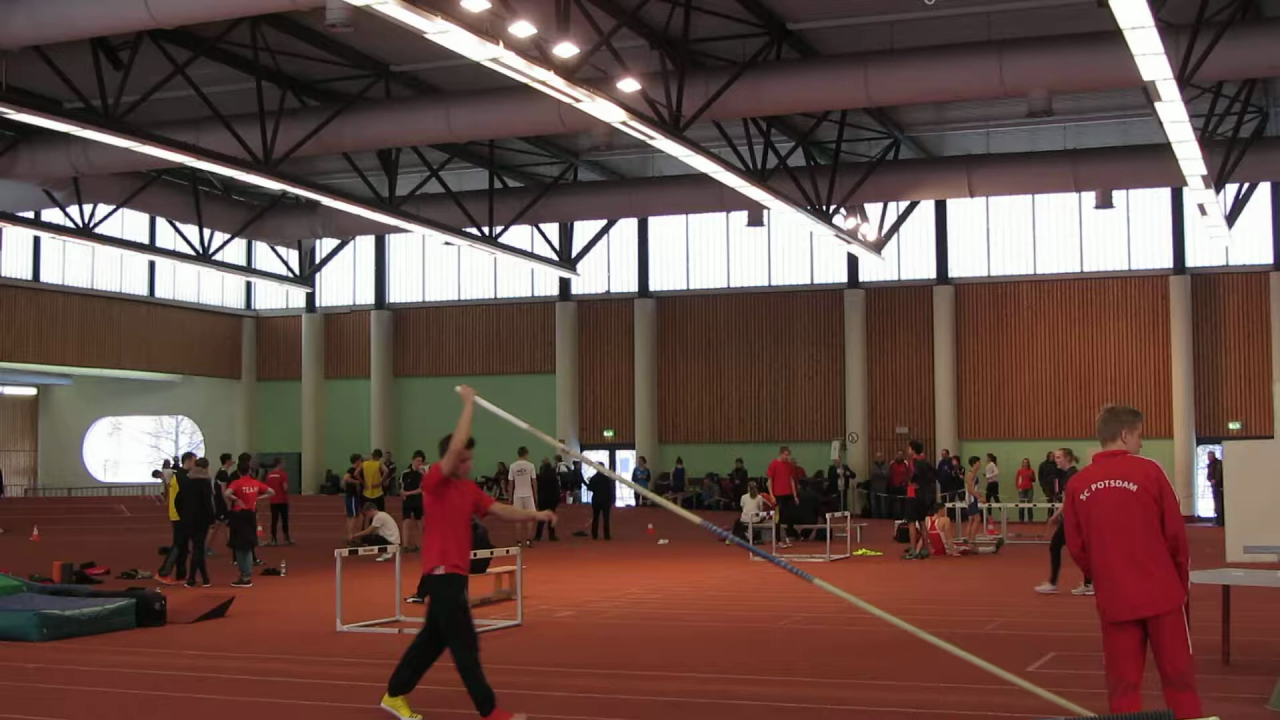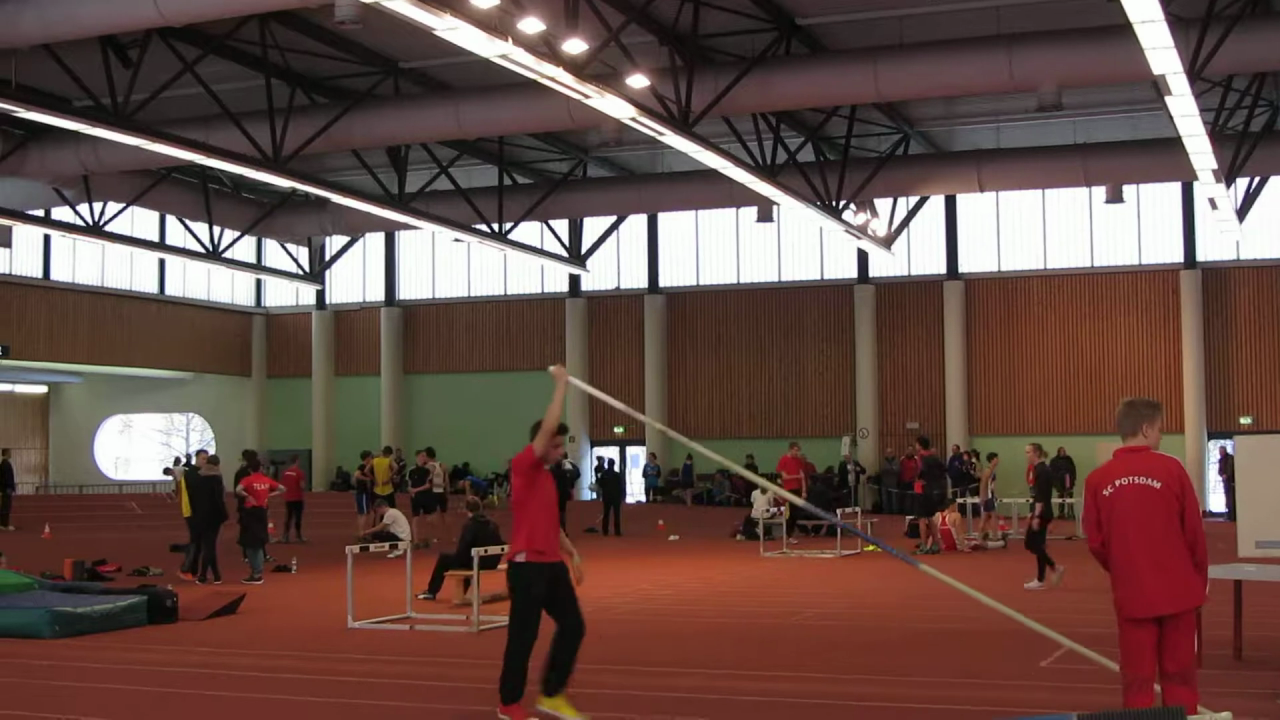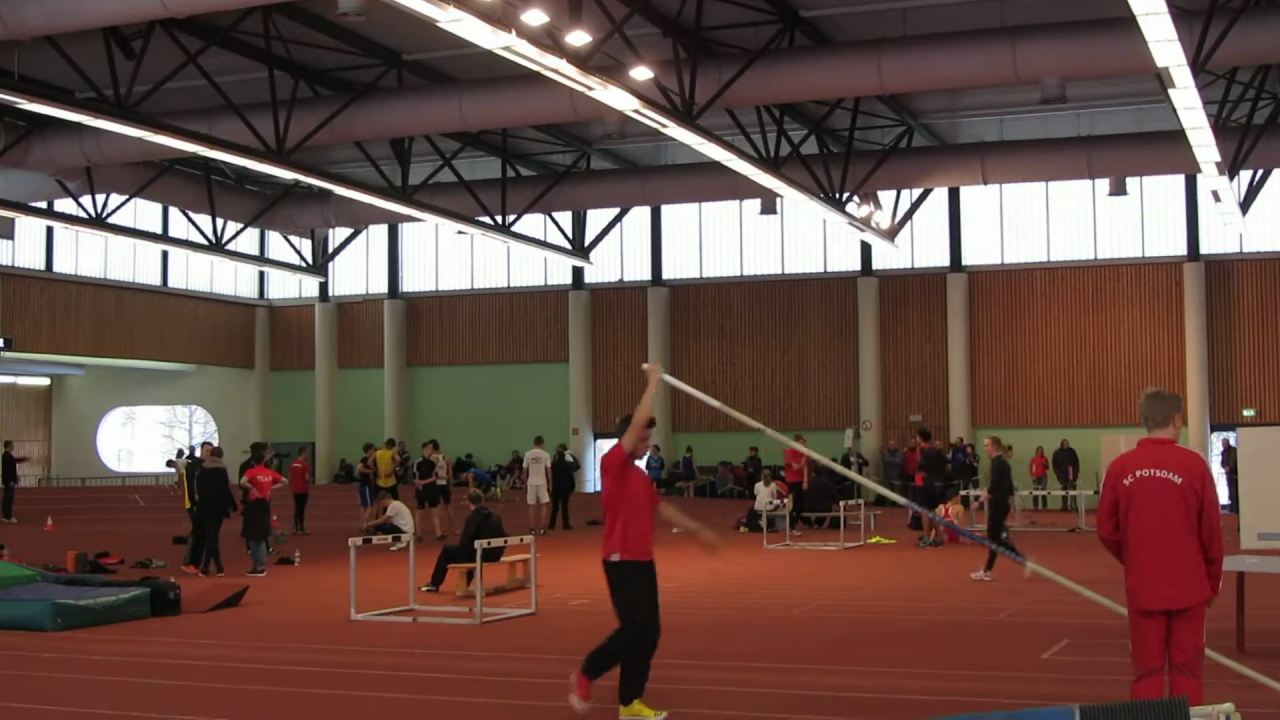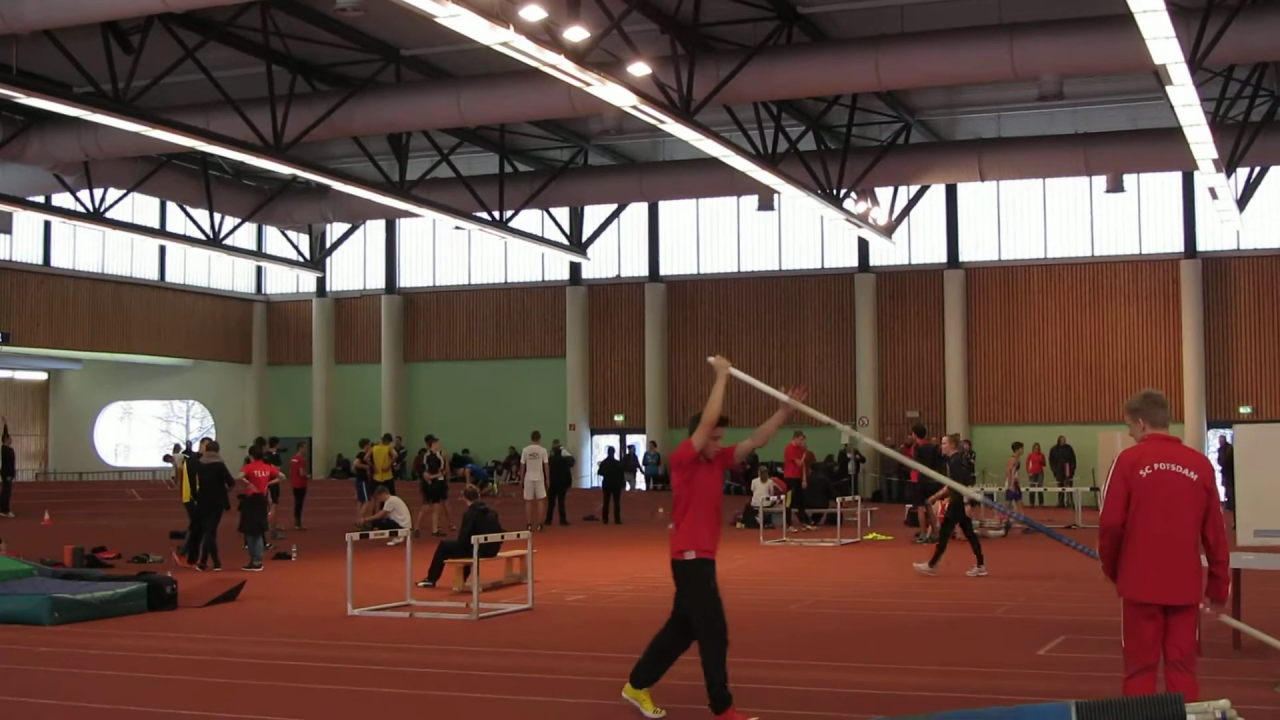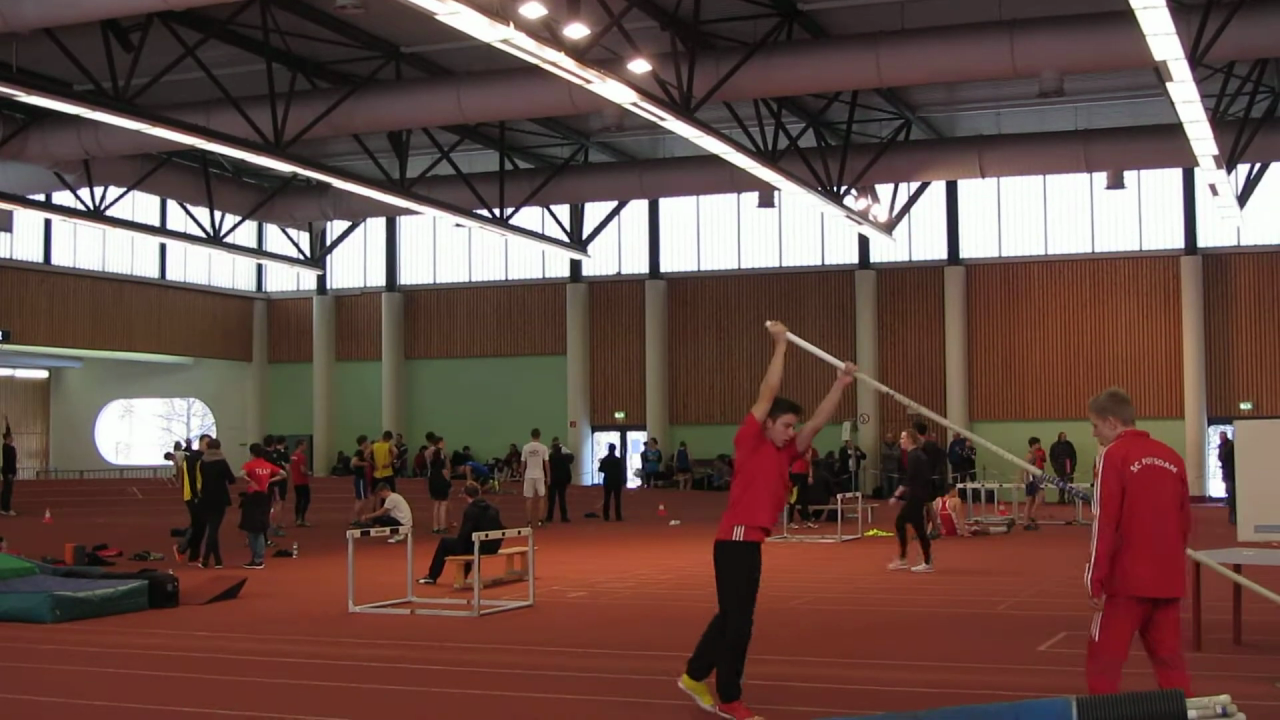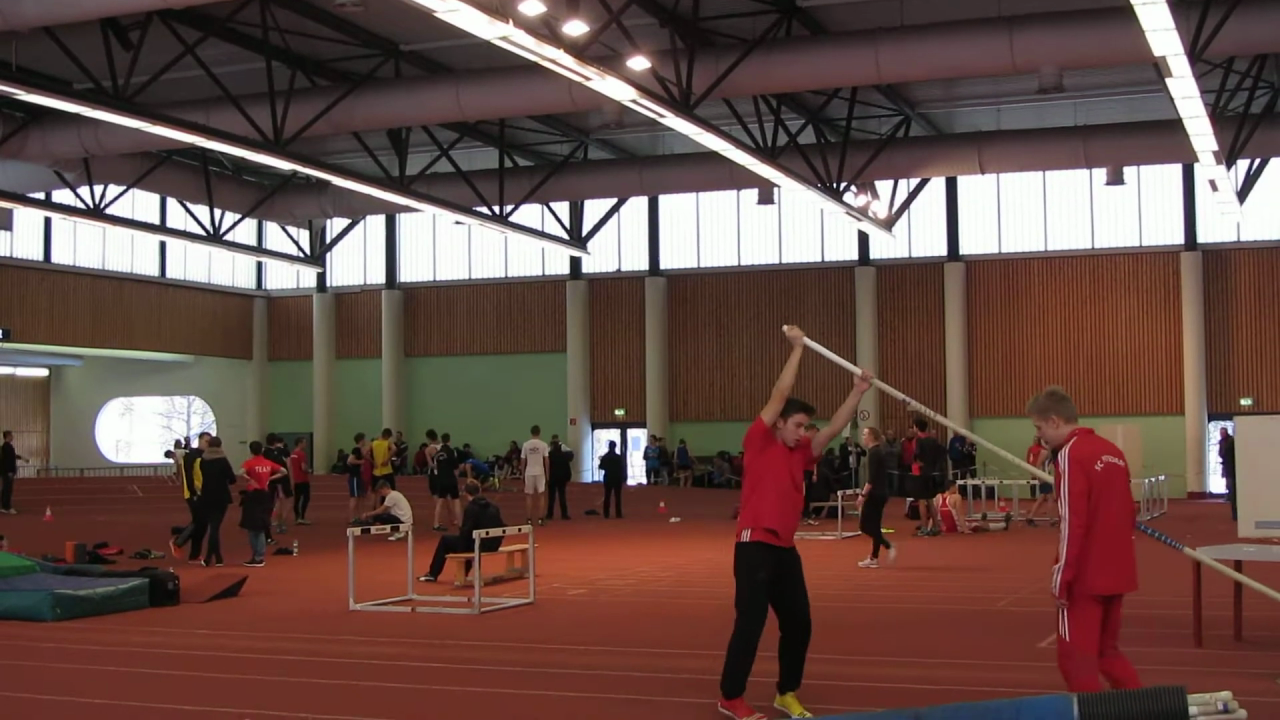
dt=0.4s
person 1, frame 1
left shoulder: (469, 488)
right shoulder: (434, 482)
left elbow: (500, 511)
right elbow: (455, 447)
left wrist: (536, 514)
right wrist: (468, 404)
left hip: (455, 574)
right hip: (441, 575)
left knee: (433, 641)
right knee: (465, 642)
person 1, frame 2
left shoulder: (549, 477)
right shoulder: (524, 468)
right elbow: (547, 427)
left wrist: (573, 554)
right wrist: (561, 384)
left hip: (552, 564)
right hip: (527, 564)
left knee: (573, 627)
right knee: (522, 636)
person 1, frame 3
left shoulder: (639, 474)
right shoulder: (612, 464)
left elbow: (662, 508)
right elbow: (638, 423)
left wrist: (699, 530)
right wrist: (652, 382)
left hip: (643, 562)
right hip: (620, 561)
left knee: (650, 632)
right knee: (636, 630)
right ankle: (583, 673)
person 1, frame 4
left shoulder: (717, 461)
right shoulder: (682, 461)
left elbow: (755, 439)
right elbow: (708, 421)
left wrist: (785, 409)
right wrist: (721, 377)
left hip: (701, 559)
right hip: (690, 559)
left knee: (681, 629)
right knee: (714, 634)
left ankle: (637, 686)
person 1, frame 5
left shoulder: (784, 453)
right shoulder: (749, 442)
left elbow: (817, 422)
right elbow: (767, 395)
left wrist: (841, 384)
right wrist: (781, 343)
left hip: (750, 543)
right hip: (736, 541)
left knee: (731, 617)
right knee: (736, 620)
left ankle: (694, 674)
person 1, frame 6
left shoulder: (800, 452)
right shoulder: (758, 443)
left elbow: (834, 426)
right elbow: (777, 397)
left wrist: (858, 390)
right wrist: (797, 349)
left hip: (785, 549)
right hip: (755, 546)
left knee: (799, 625)
right knee: (750, 624)
person 2, frame 1
left shoulder: (1077, 485)
right shoulder: (1149, 471)
left elbow: (1076, 547)
right elbow: (1175, 533)
right wrist: (1182, 582)
left hip: (1114, 600)
right hip: (1161, 593)
left knee: (1123, 685)
right knee: (1178, 678)
person 2, frame 2
left shoulder: (1097, 480)
right shoulder: (1171, 468)
left elbow: (1096, 543)
right elbow: (1194, 532)
right wrist: (1200, 582)
left hip: (1131, 596)
right hip: (1178, 592)
left knee: (1137, 681)
right knee: (1180, 679)
person 2, frame 3
left shoulder: (1120, 467)
right shoulder: (1194, 464)
left elbow: (1106, 530)
right elbow: (1211, 530)
right wrist: (1213, 580)
left hip: (1143, 587)
right hip: (1188, 586)
left knee: (1146, 671)
right knee: (1187, 670)
person 2, frame 4
left shoulder: (1129, 459)
right shoulder: (1199, 463)
left elbow: (1110, 522)
right elbow: (1214, 530)
left wrist: (1110, 567)
right wrist: (1219, 584)
left hip: (1140, 582)
right hip: (1185, 583)
left knee: (1139, 668)
right knee: (1181, 667)
person 2, frame 5
left shoulder: (1112, 455)
right shoulder: (1172, 457)
left elbow: (1105, 523)
right elbow: (1184, 520)
left wrist: (1096, 578)
left hip: (1126, 578)
right hip: (1168, 577)
left knee: (1104, 661)
right knee: (1170, 661)
person 2, frame 6
left shoulder: (1070, 454)
right shoulder: (1112, 451)
left elbow: (1072, 523)
right elbow: (1127, 512)
left wrist: (1060, 579)
left hip: (1085, 576)
right hip: (1116, 571)
left knee: (1077, 657)
right knee: (1105, 651)
